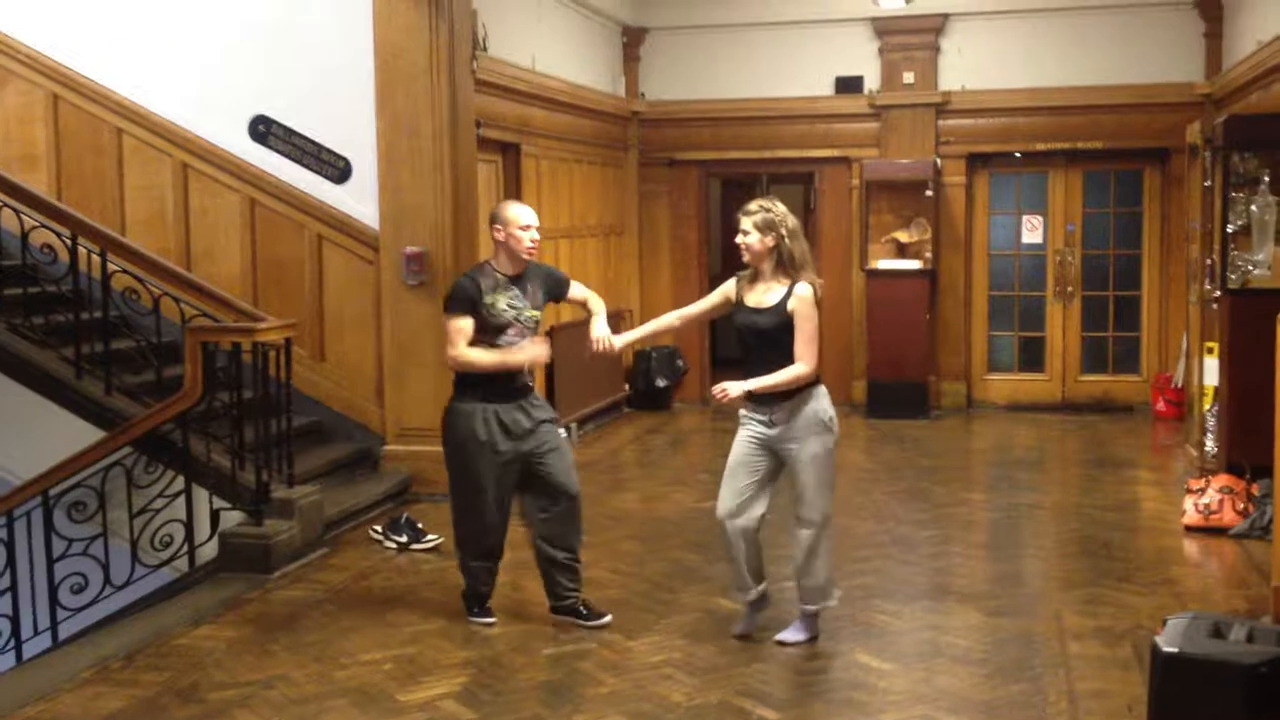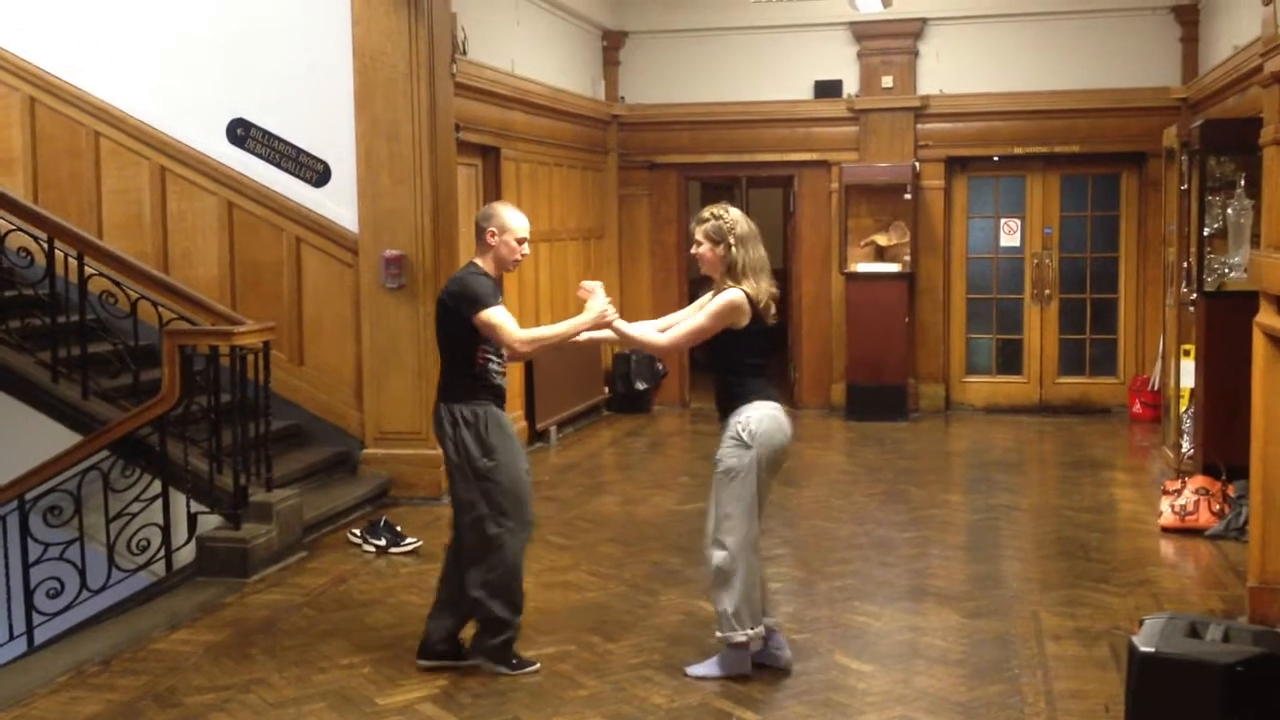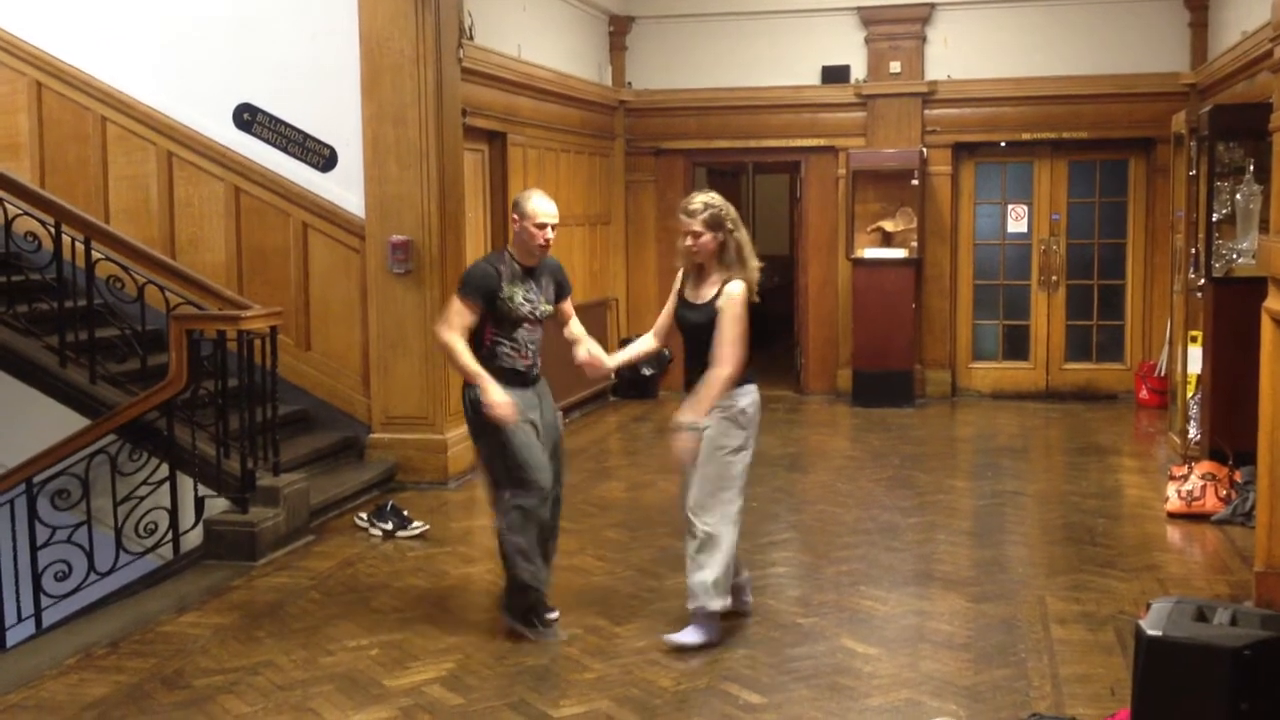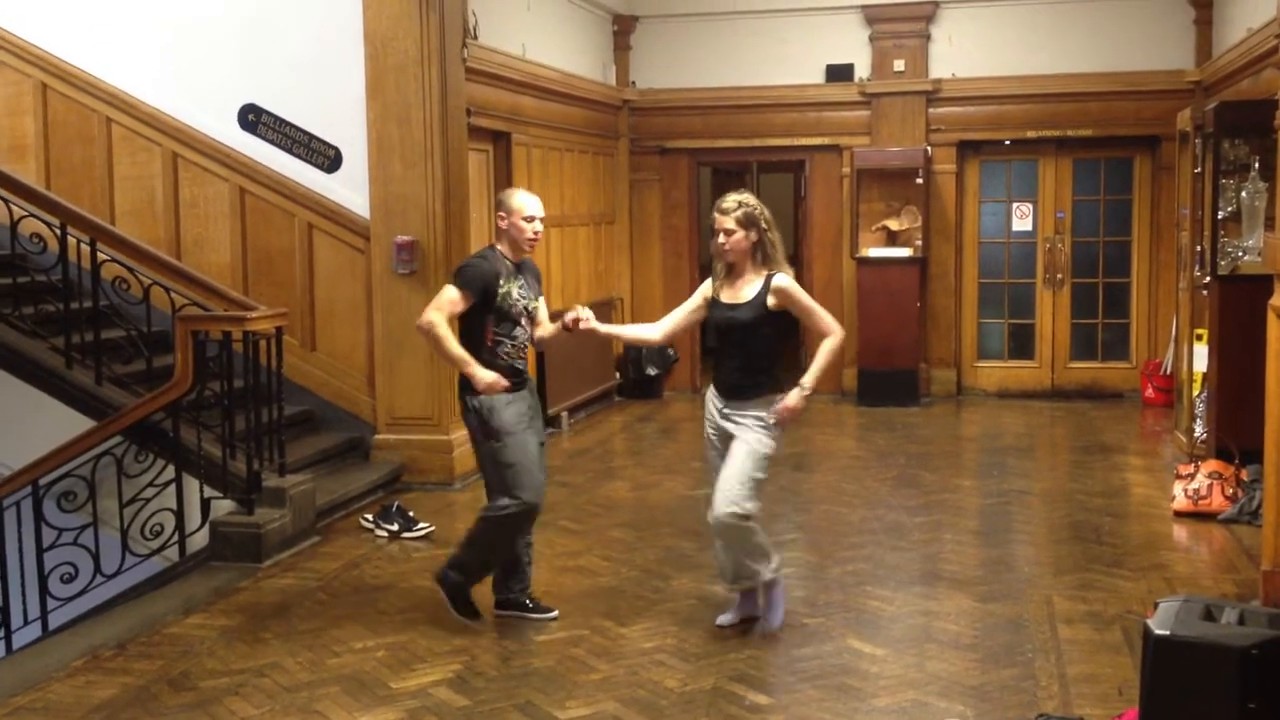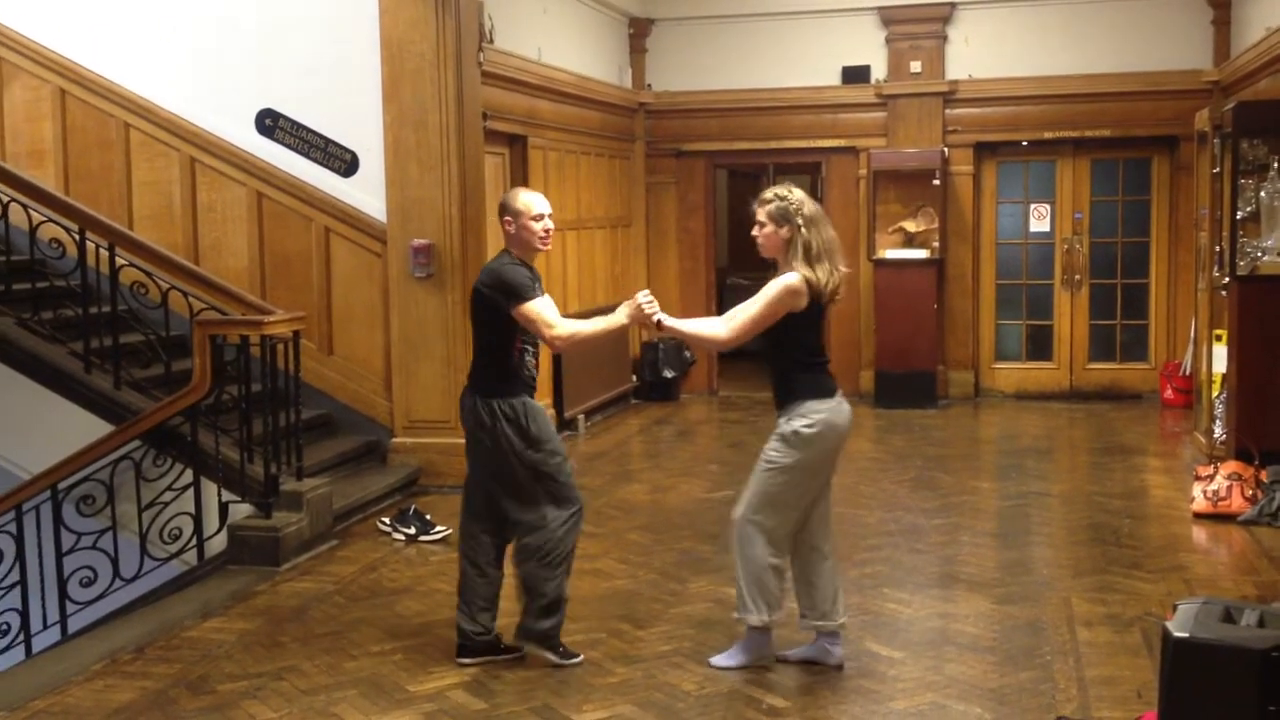
dt=1s
person 1, frame 1
left shoulder: (800, 292)
right shoulder: (739, 287)
left elbow: (805, 367)
right elbow: (682, 316)
left wrist: (744, 386)
right wrist: (628, 337)
left hip: (803, 414)
right hip: (757, 416)
left knee: (808, 517)
right knee: (732, 511)
left ankle: (809, 612)
right ankle: (755, 597)
person 1, frame 2
left shoulder: (733, 300)
right shoulder: (727, 296)
left elbow: (667, 343)
right elbow: (663, 325)
left wrist: (609, 321)
right wrist: (605, 328)
left hip: (753, 424)
right hip: (759, 421)
left knee: (731, 542)
right knee: (732, 540)
left ankle: (738, 649)
right ankle: (768, 640)
person 1, frame 3
left shoulder: (734, 289)
right shoulder: (686, 279)
left elbow: (726, 367)
right elbow: (657, 335)
left wrist: (691, 422)
right wrist: (612, 360)
left hip: (731, 405)
right hip: (697, 406)
left knee: (713, 509)
right knee: (700, 507)
left ankle: (707, 616)
right ankle: (734, 591)
person 1, frame 4
left shoulder: (777, 285)
right shoulder: (713, 284)
left elbow: (833, 335)
right elbow: (661, 332)
left wrist: (803, 388)
right wrist: (604, 328)
left hip: (759, 411)
right hip: (717, 406)
left knee: (730, 509)
right knee: (728, 508)
left ankle: (768, 578)
right ankle: (747, 593)
person 1, frame 5
left shoulder: (791, 285)
right shoulder: (796, 281)
left elbow: (727, 336)
right elbow: (728, 320)
left wrist: (667, 323)
right wrist: (668, 322)
left hip: (808, 418)
right hip: (821, 412)
left knee: (757, 523)
right knee: (810, 531)
left ankle: (759, 634)
right ankle: (827, 638)
person 2, frame 1
left shoulder: (542, 277)
right shoulder: (470, 286)
left elbow: (590, 297)
right elbow: (457, 356)
left wrist: (600, 320)
right wrist: (517, 356)
left hip: (526, 405)
right hip: (479, 410)
left knee: (561, 493)
right knee: (483, 510)
left ankle: (566, 596)
right ankle: (477, 596)
person 2, frame 2
left shoulder: (483, 285)
right shoulder: (469, 286)
left elbow: (503, 346)
right elbow: (516, 342)
left wrist: (563, 330)
right wrist: (585, 320)
left hip: (474, 414)
right hip: (472, 417)
left knee: (478, 529)
right knee: (503, 525)
left ankle: (439, 641)
right ankle: (493, 643)
person 2, frame 3
left shoulder: (552, 270)
right shoulder: (487, 274)
left elbow: (568, 320)
right elbow: (447, 333)
left wrist: (584, 343)
right wrist: (485, 385)
left hip: (534, 389)
right hip: (495, 397)
left knee: (546, 490)
right knee: (530, 488)
left ankle: (529, 595)
right ankle: (524, 598)
person 2, frame 4
left shoulder: (530, 271)
right shoulder: (481, 268)
right elbow: (430, 321)
left wrist: (565, 323)
right wrist: (472, 370)
left hip: (523, 393)
right hip: (492, 395)
left knee: (524, 494)
right knee: (519, 494)
left ankle: (512, 593)
right ankle: (460, 575)
person 2, frame 5
left shoulder: (523, 274)
right shoulder: (506, 275)
left elbow: (556, 331)
right elbow: (558, 336)
left wrist: (616, 317)
right wrist: (623, 316)
left hip: (491, 405)
right hip: (504, 408)
left knee: (487, 522)
right knee: (558, 511)
left ankle: (475, 636)
right ankle: (539, 625)
